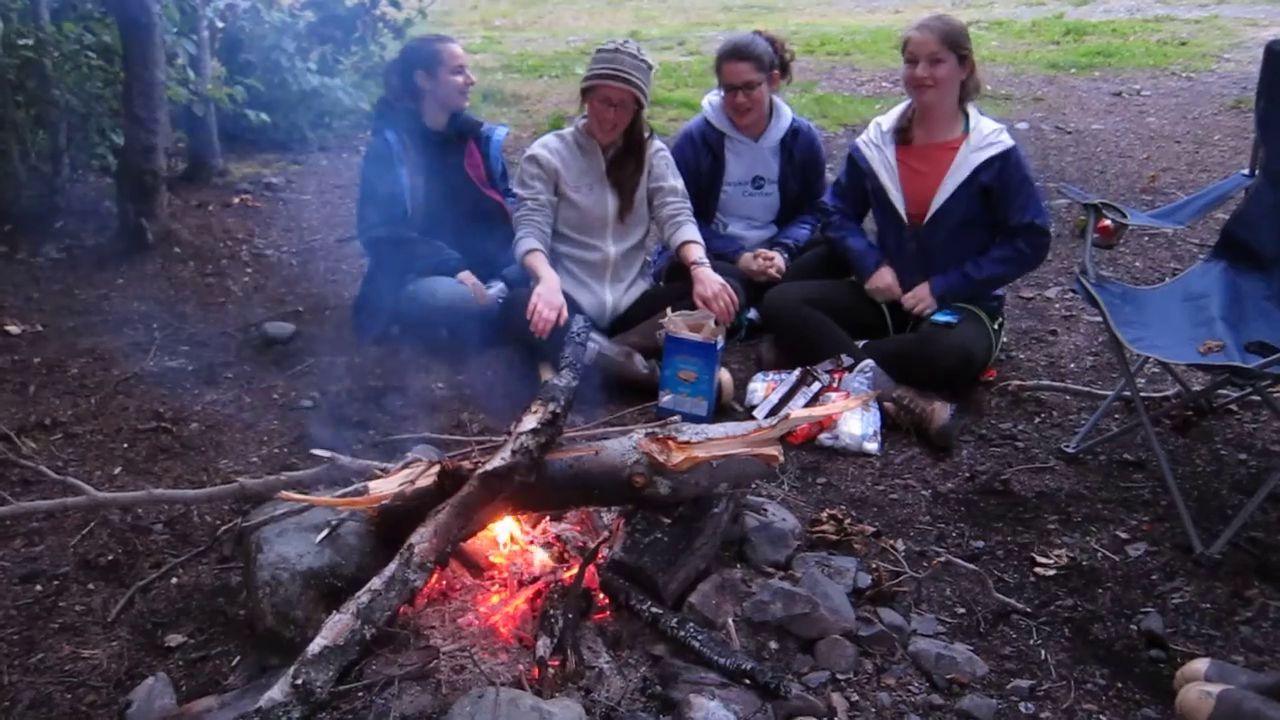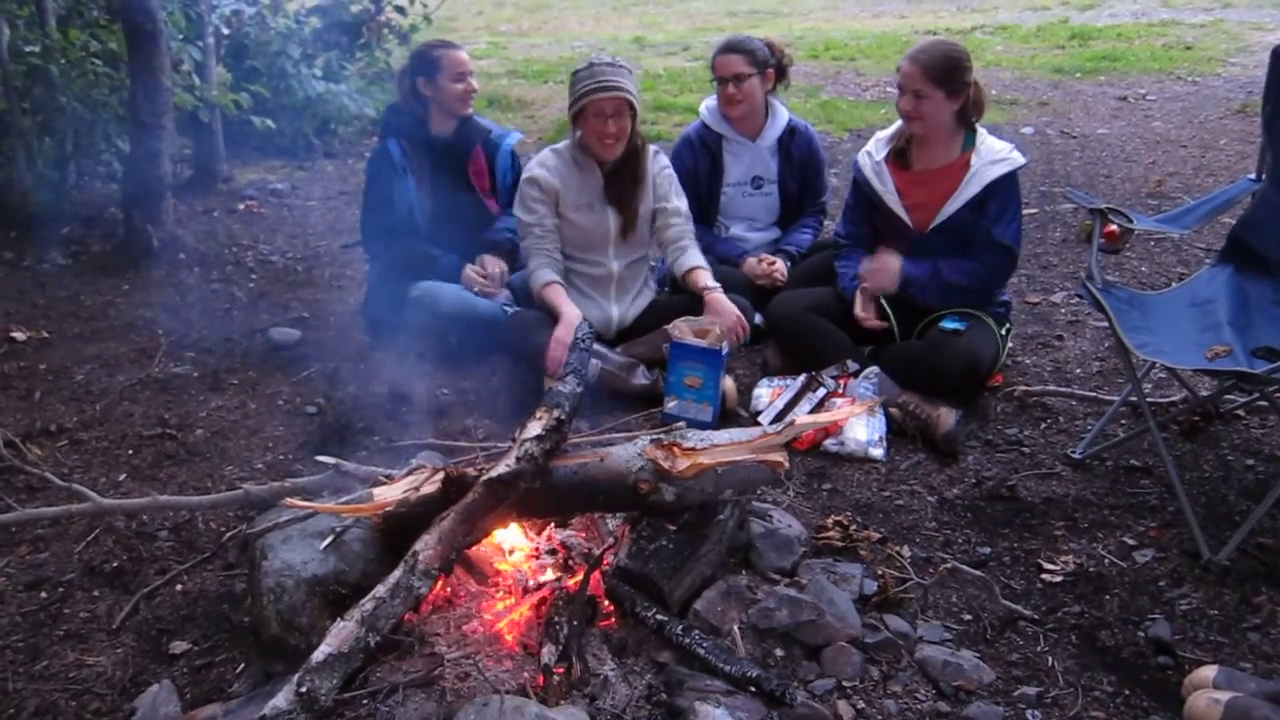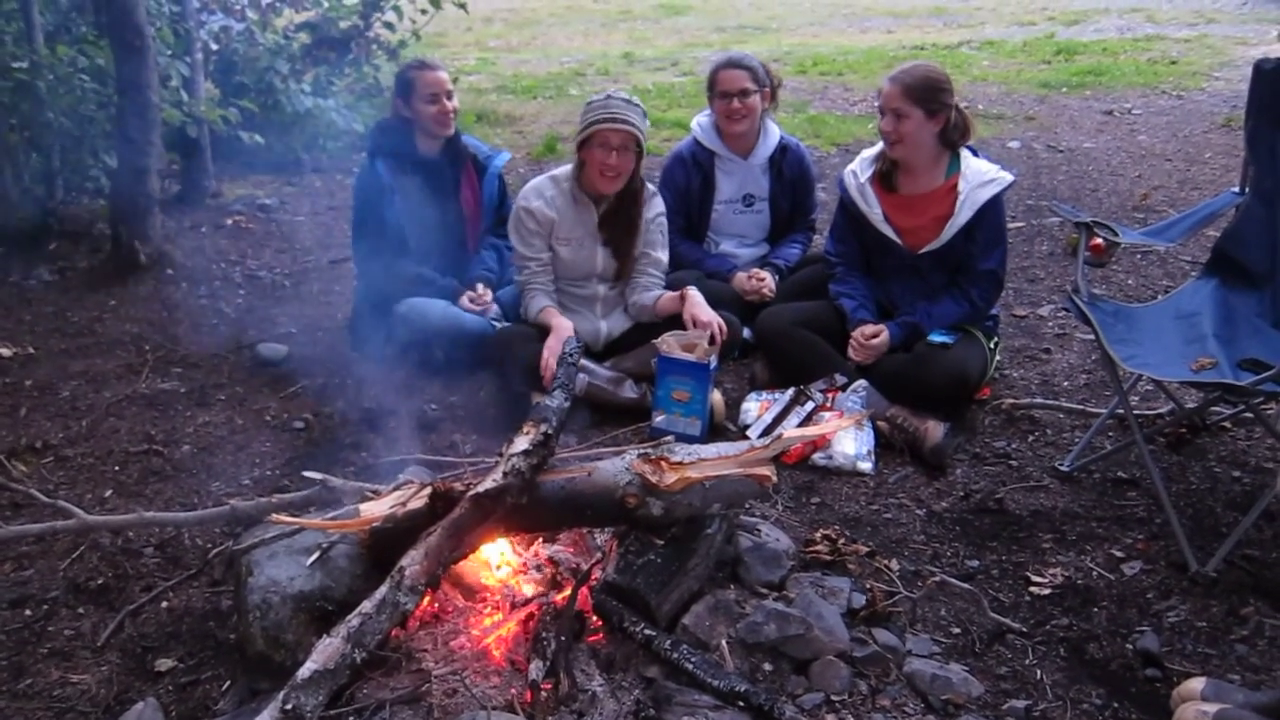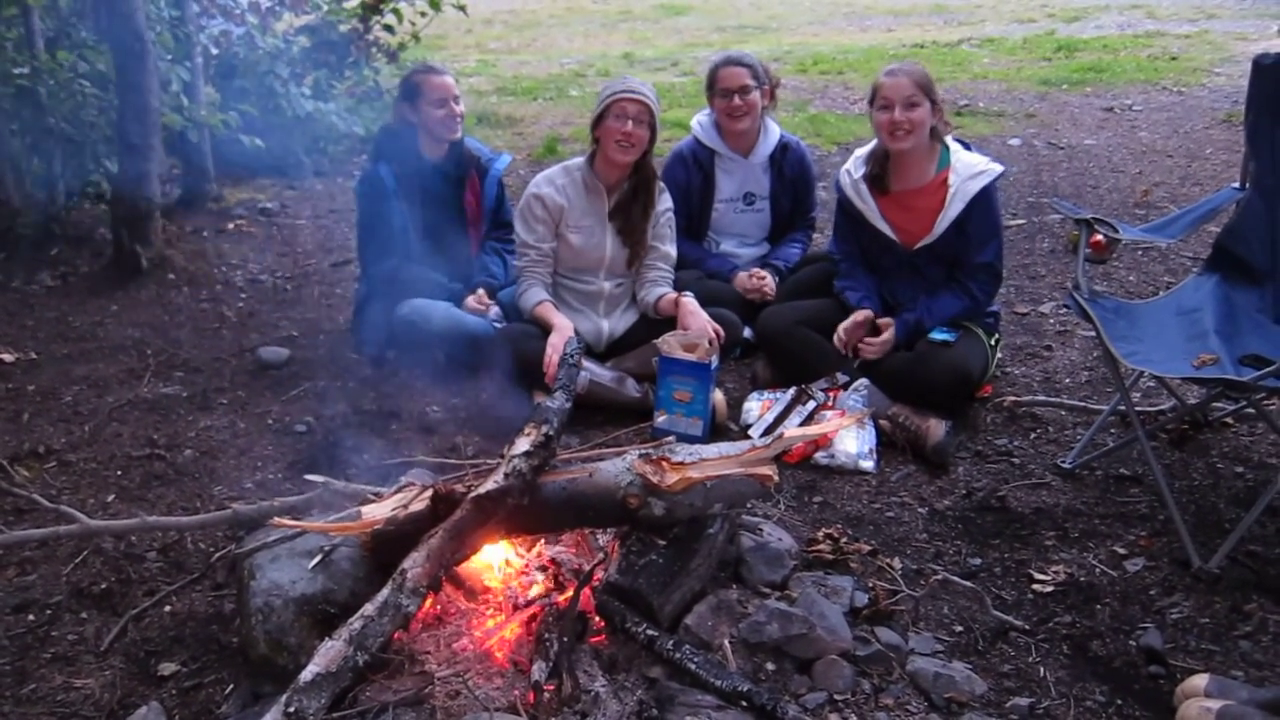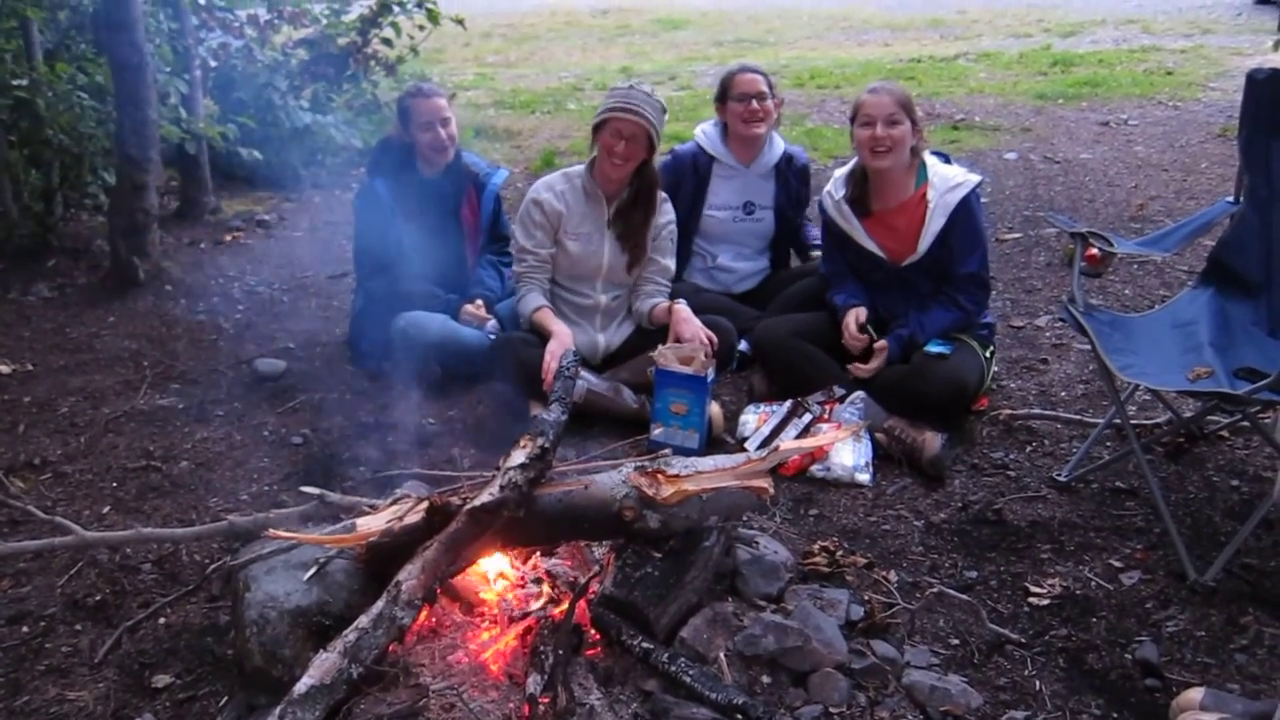
dt=1s
person 1, frame 1
left shoulder: (992, 152)
right shoulder: (877, 142)
left elbow: (1029, 242)
right elbow: (839, 214)
left wrist: (944, 288)
right wrist: (868, 264)
left hip: (960, 303)
right hip: (887, 295)
left knee: (953, 356)
right knee: (781, 304)
left ankle: (836, 358)
right ankle: (895, 395)
person 1, frame 2
left shoulder: (992, 168)
right shoulder: (877, 158)
left elbow: (994, 266)
right elbow: (852, 243)
left wrist: (910, 274)
right wrist: (861, 289)
left hip: (964, 309)
right hip: (890, 300)
left knee: (961, 362)
right knee: (785, 310)
left ankle: (835, 365)
right ankle: (903, 401)
person 1, frame 3
left shoulder: (978, 190)
right shoulder: (861, 178)
left elbow: (978, 289)
right elbow: (845, 264)
left wrist: (899, 332)
right wrist: (860, 321)
left hip: (951, 323)
right hip: (875, 314)
left knee: (949, 375)
right knee: (774, 325)
left ankle: (826, 378)
right ankle: (891, 413)
person 1, frame 4
left shoulder: (971, 181)
right shoulder: (856, 177)
left elbow: (979, 282)
right elbow: (849, 260)
left wrist: (904, 327)
right wrist: (861, 308)
left hip: (952, 319)
right hip: (877, 312)
left knee: (950, 372)
right knee: (774, 325)
left ankle: (825, 376)
right ankle: (892, 410)
person 1, frame 5
left shoulder: (953, 193)
right shoulder: (839, 196)
left elbow: (968, 294)
right elbow: (839, 274)
left wrist: (898, 344)
right wrist: (852, 310)
left hip: (946, 331)
right hip: (871, 326)
left knee: (946, 384)
right knee: (770, 338)
left ankle: (820, 390)
right ankle: (889, 425)
person 2, frame 1
left shoulder: (651, 153)
right shoulder: (547, 154)
left elbow: (677, 217)
right elbow: (530, 231)
left wrist: (700, 266)
right wrist: (548, 280)
left hip: (632, 302)
right hip: (571, 304)
left knee: (725, 295)
right knee: (520, 308)
right ankle: (654, 369)
person 2, frame 2
left shoulder: (652, 162)
right shoulder: (544, 171)
left elbow: (679, 242)
right elbow: (541, 258)
left wrist: (710, 290)
right wrist: (567, 313)
left hip: (638, 312)
right hip: (575, 314)
left knee: (733, 313)
right knee: (523, 330)
left ankle: (594, 365)
right ankle: (649, 379)
person 2, frame 3
left shoulder: (648, 201)
right shoulder: (539, 199)
left elbow: (643, 295)
right elbow: (535, 289)
left wrist: (687, 297)
right wrist: (559, 324)
left hip: (624, 333)
right hip: (564, 332)
left knee: (723, 330)
right knee: (507, 343)
left ankle: (578, 381)
right ankle: (646, 394)
person 2, frame 4
left shoulder: (656, 196)
right shoulder: (549, 189)
left elbow: (653, 283)
right elbow: (532, 280)
left wrist: (683, 303)
right wrist: (559, 324)
left hip: (627, 333)
right hip: (566, 334)
left knee: (725, 326)
right knee: (510, 342)
left ankle: (581, 381)
right ankle: (649, 394)
person 2, frame 5
left shoulder: (658, 208)
right shoulder: (549, 195)
left elbow: (649, 296)
right elbow: (530, 286)
left wrist: (676, 311)
right wrist: (558, 330)
left hip: (625, 344)
right hip: (563, 342)
left knee: (720, 336)
right knee: (507, 350)
left ankle: (573, 391)
right ankle: (648, 405)
person 3, frame 1
left shoulder: (478, 136)
right shoulder: (389, 148)
left elbow: (505, 201)
right elbow: (377, 232)
right wrist: (449, 266)
left hip: (488, 263)
right hip: (427, 274)
right knee: (430, 298)
person 3, frame 2
left shoulder: (492, 141)
right shoulder: (392, 156)
right elbow: (380, 240)
left wrist: (497, 249)
right wrist: (451, 269)
left hip: (487, 266)
right hip: (423, 278)
right knee: (429, 302)
person 3, frame 3
left shoulder: (479, 161)
right shoulder: (378, 176)
left elbow: (501, 230)
right elbow: (375, 259)
left wrist: (484, 280)
right wrist: (448, 294)
left hip: (473, 288)
right hip: (410, 296)
right knee: (415, 319)
person 3, frame 4
left shoulder: (481, 163)
right shoulder: (381, 178)
left elbow: (502, 234)
right elbow: (382, 263)
left wrist: (484, 286)
right wrist: (454, 296)
left hip: (474, 293)
right hip: (411, 299)
right knee: (416, 320)
person 3, frame 5
left shoulder: (479, 177)
right shoulder: (379, 192)
left elbow: (497, 248)
right elbow: (379, 278)
left wrist: (481, 298)
right wrist: (452, 307)
left hip: (472, 305)
right hip: (407, 312)
right knee: (413, 332)
person 4, frame 1
left shoulder: (803, 137)
right shoulder: (694, 138)
left elbow: (811, 210)
left wrist: (782, 253)
right wrist: (737, 258)
left hip: (772, 257)
right hip: (713, 258)
right knee: (679, 268)
left ankle: (753, 310)
person 4, frame 2
left shoulder: (800, 137)
right shoulder: (694, 143)
left elbow: (812, 211)
left wrist: (785, 258)
right wrist: (740, 261)
left hip: (779, 259)
right hip: (720, 262)
left ankle: (762, 315)
person 4, frame 3
left shoulder: (792, 155)
right shoulder: (685, 159)
left elbow: (802, 228)
right elbow: (672, 238)
left wrist: (773, 272)
right wrist: (730, 275)
left hip: (769, 273)
right hip: (712, 275)
right knee: (680, 285)
person 4, frame 4
left shoulder: (791, 154)
right shoulder: (686, 158)
left elbow: (801, 227)
right elbow: (674, 238)
left wrist: (774, 273)
right wrist: (730, 276)
left hip: (767, 276)
right hip: (713, 278)
left knee: (835, 267)
right knee: (680, 285)
left ankle: (752, 325)
person 4, frame 5
left shoulder: (793, 164)
right shoulder: (686, 162)
left wrist: (813, 252)
left hip: (763, 286)
right hip: (700, 290)
right knee: (672, 298)
left ankle: (749, 341)
